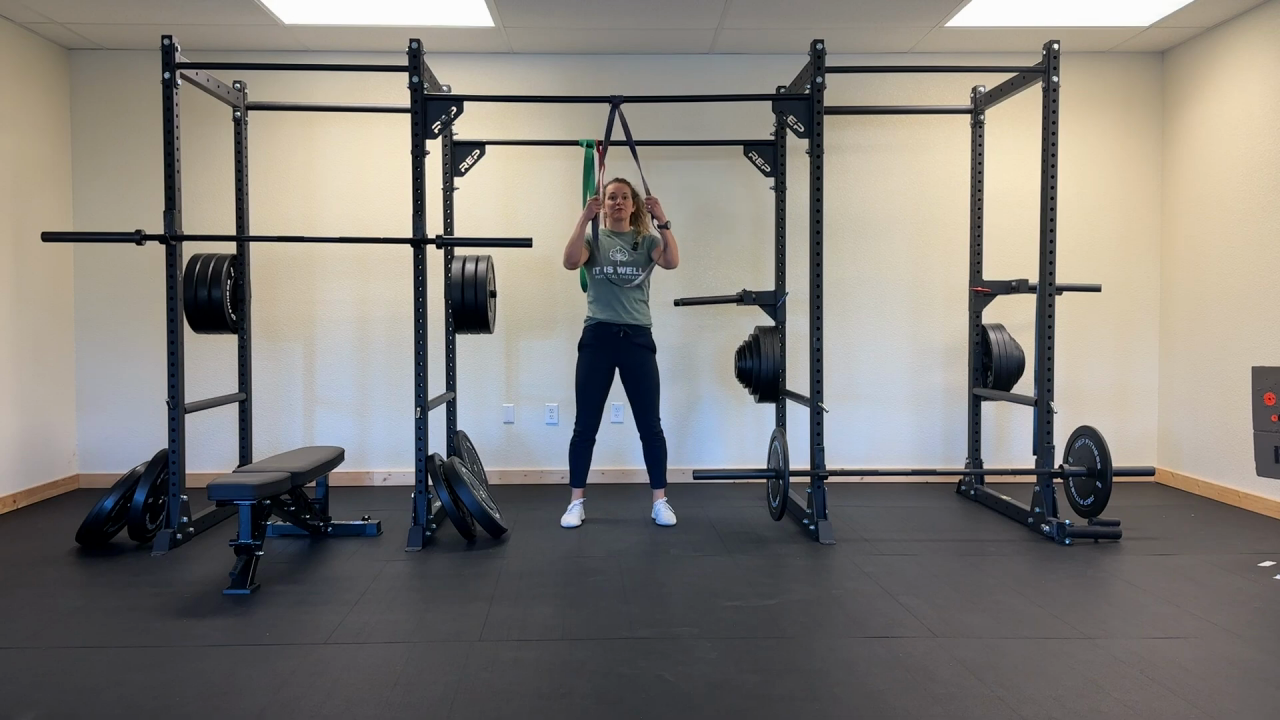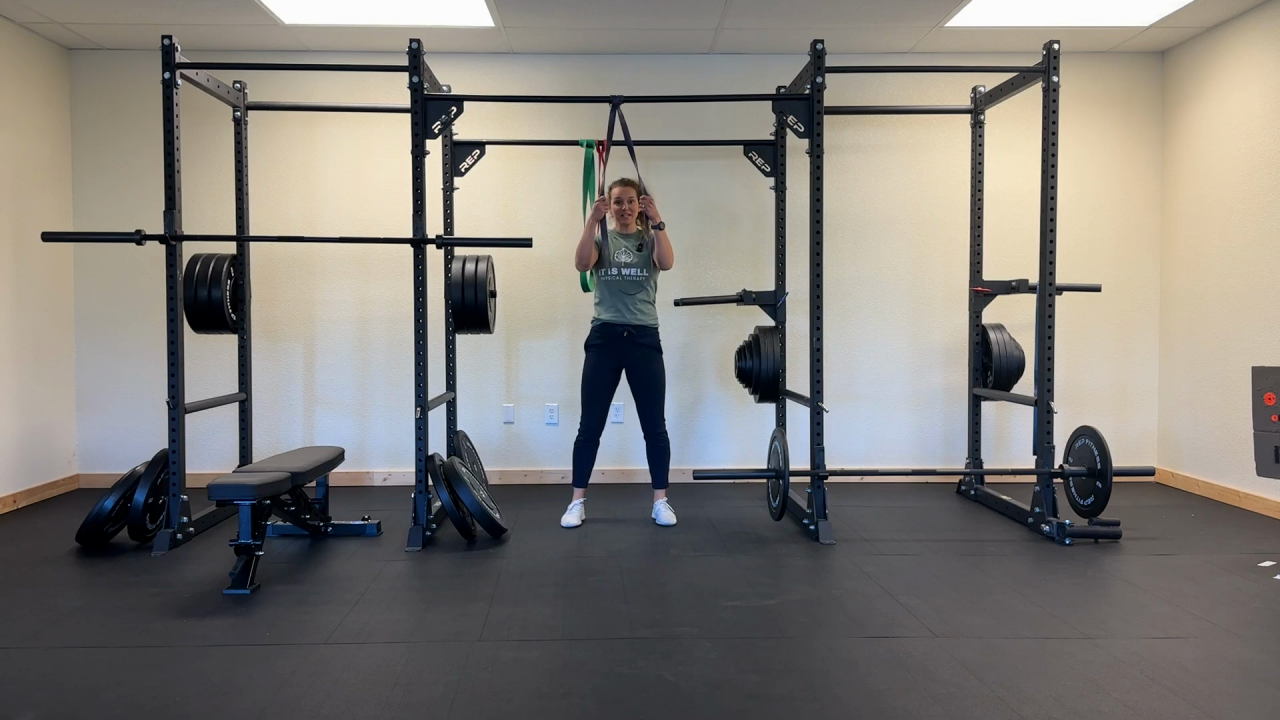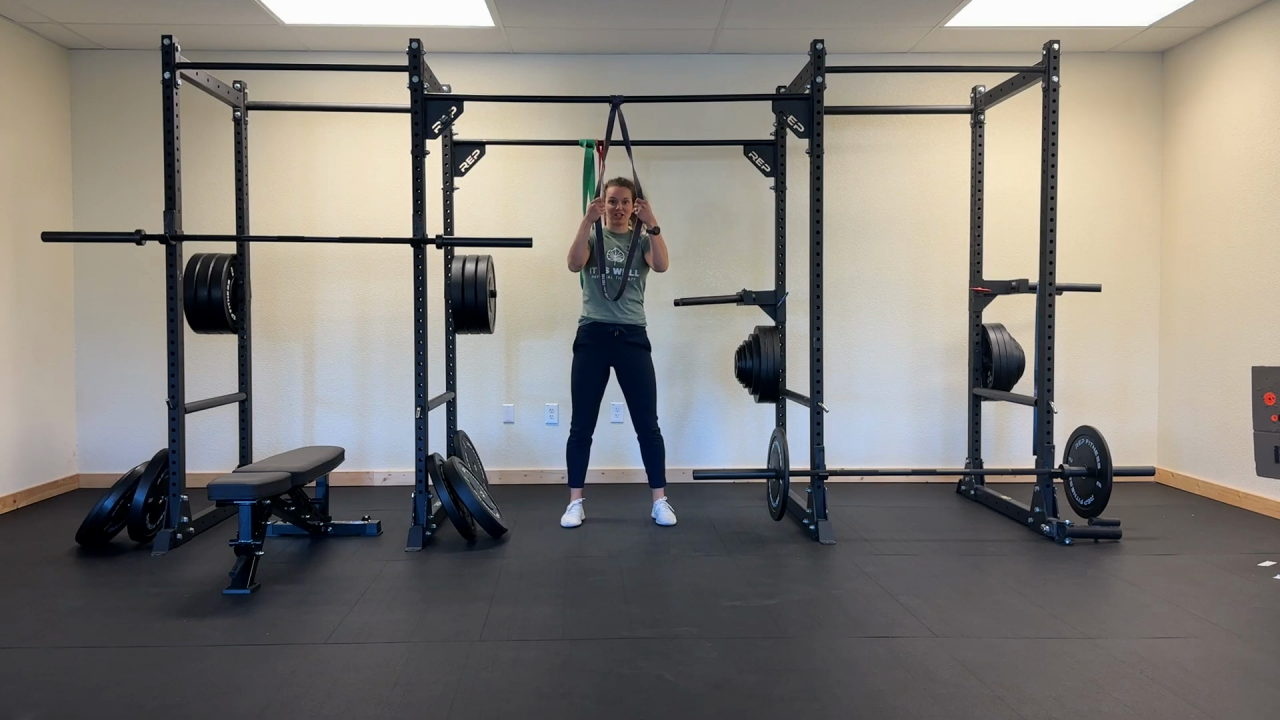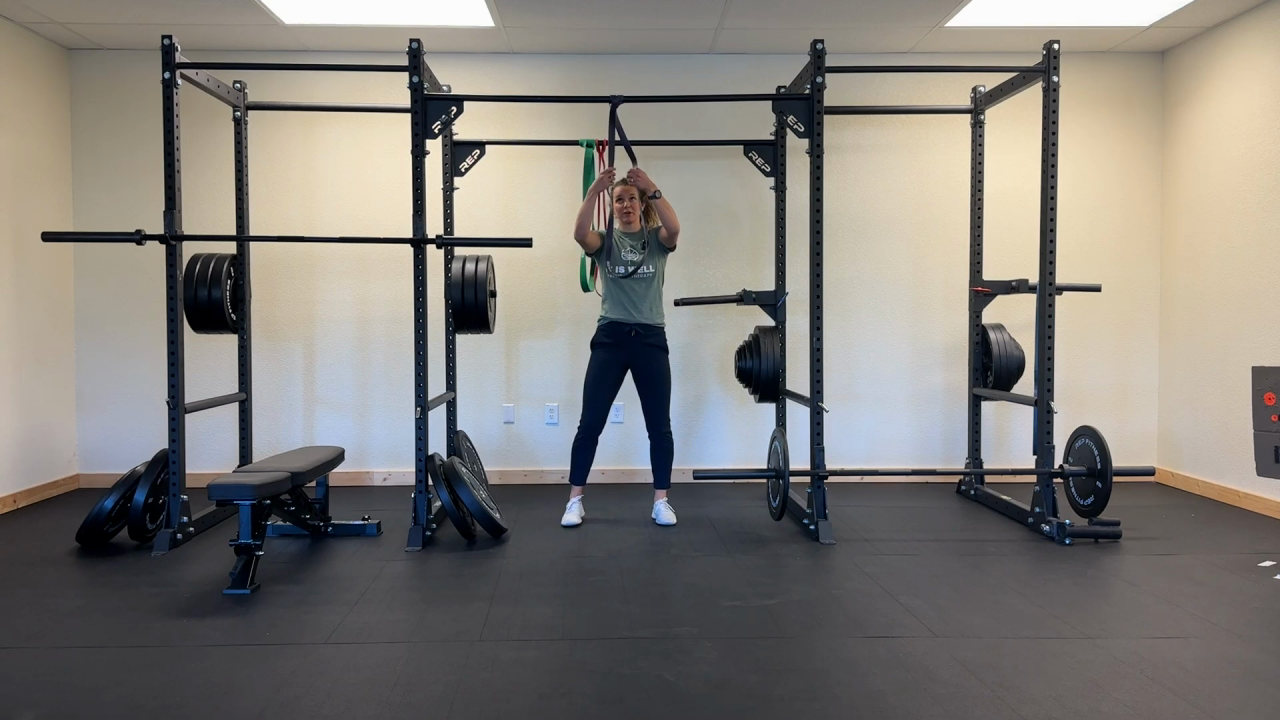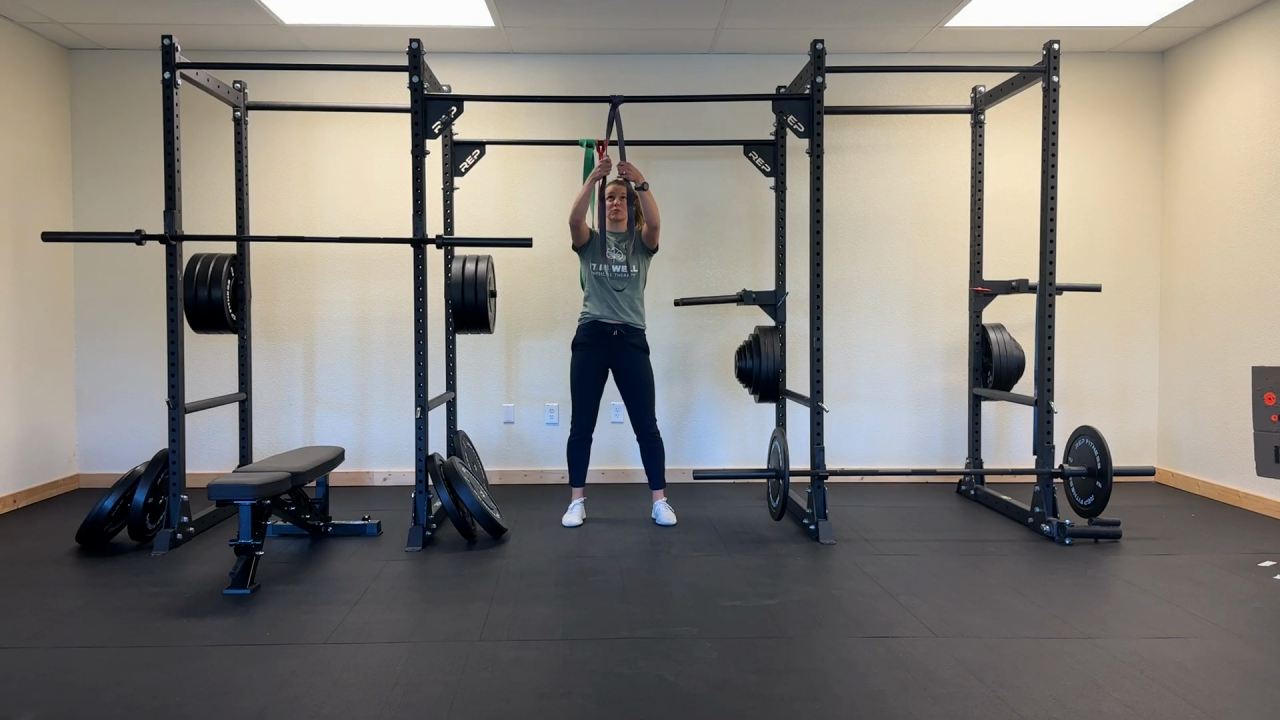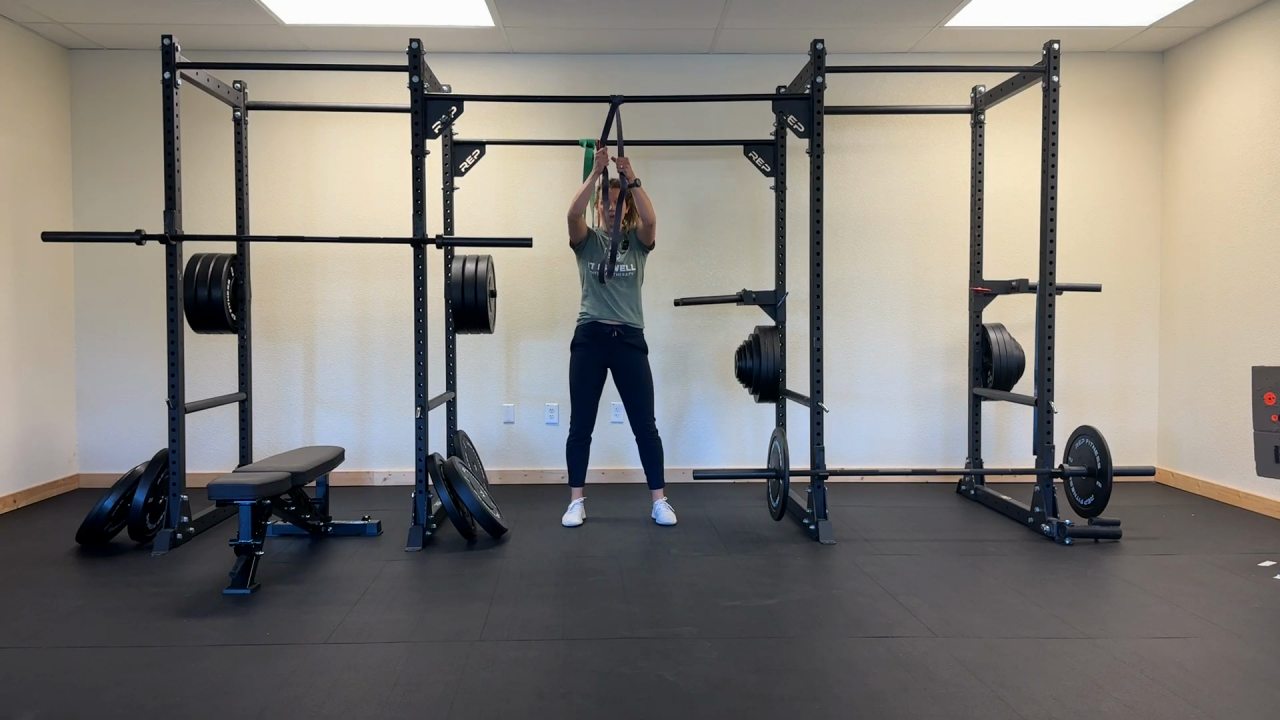
dt=0.5s
person 1, frame 1
left shoulder: (647, 240)
right shoulder: (593, 240)
left elbow: (672, 262)
right elbow: (570, 262)
left wrist: (662, 221)
right wrist: (584, 218)
left hip: (638, 339)
right hip: (597, 338)
left knee: (650, 425)
right knee: (585, 425)
left ankle: (660, 501)
right ankle: (576, 502)
person 1, frame 2
left shoulder: (650, 239)
right shoulder: (601, 240)
left elbow: (666, 263)
right elbow: (582, 264)
left wrist: (657, 220)
right wrist: (592, 220)
left hip: (644, 339)
right hip: (604, 338)
left knee: (654, 426)
right knee: (590, 425)
left ankle: (660, 501)
right ankle: (577, 502)
person 1, frame 3
left shoulder: (642, 241)
right shoulder: (592, 238)
left elbow: (662, 265)
right elbow: (574, 265)
left wrist: (652, 224)
right wrist: (588, 221)
left hip: (632, 338)
right hip: (592, 337)
left knee: (647, 424)
right knee: (582, 425)
left ankle: (660, 501)
right ankle: (576, 502)
person 1, frame 4
left shoulder: (657, 239)
right shoulder: (605, 241)
left elbow: (675, 228)
right elbow: (580, 235)
left wrist: (653, 189)
right wrist: (593, 192)
left hip: (650, 339)
right hip: (610, 338)
left knee: (659, 425)
right knee: (590, 422)
left ankle: (661, 501)
right ankle: (575, 500)
person 1, frame 5
left shoulder: (641, 242)
right shoulder: (590, 241)
left elbow: (655, 223)
right elbow: (574, 219)
left wrist: (641, 183)
right wrist: (592, 179)
left hip: (631, 340)
right hip: (591, 338)
left knee: (647, 426)
right knee: (581, 425)
left ankle: (659, 501)
right ankle: (577, 501)
person 1, frame 6
left shoulder: (638, 241)
right shoulder: (586, 240)
left elbow: (650, 220)
right elbow: (573, 215)
left wrist: (632, 179)
right wrist: (595, 172)
left hip: (629, 339)
right hip: (590, 338)
left knee: (645, 425)
right knee: (581, 425)
left ankle: (659, 501)
right ankle: (576, 501)
